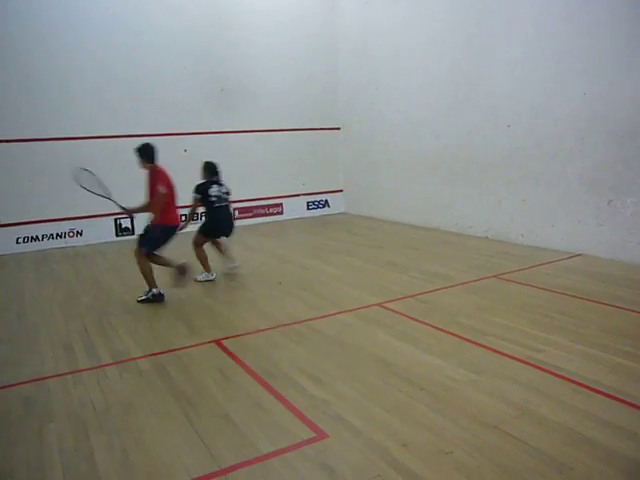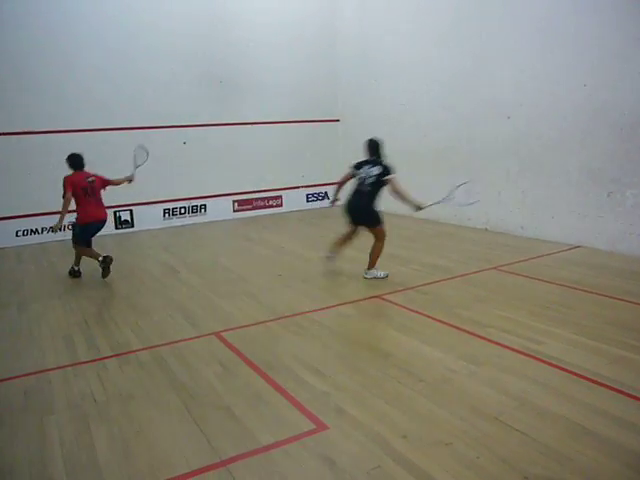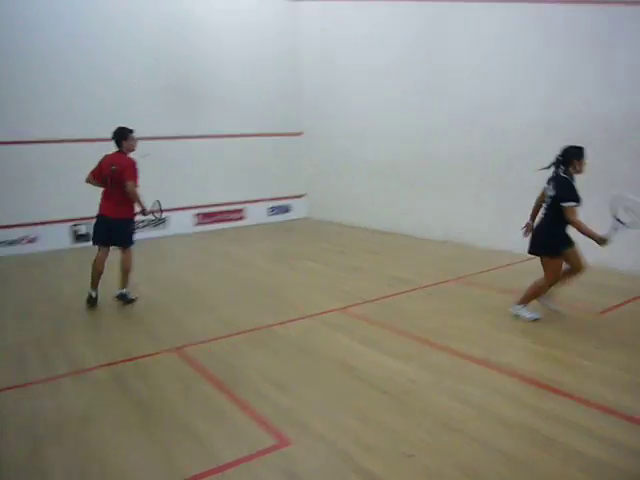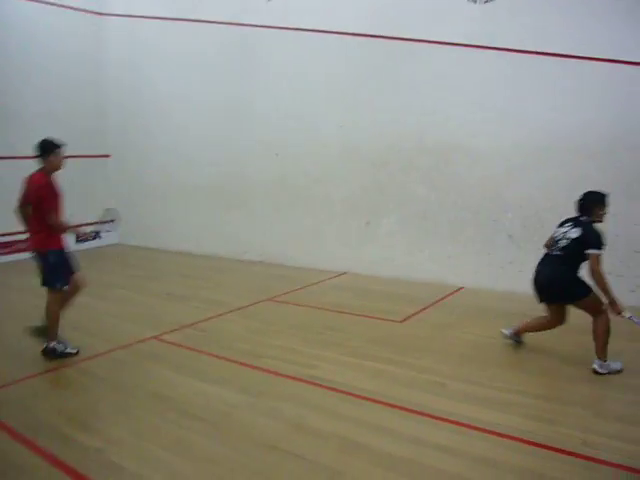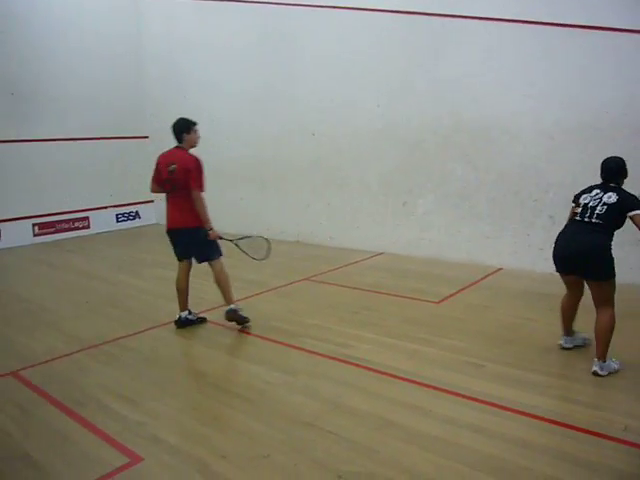
dt=0.7s
person 1, frame 1
left shoulder: (155, 173)
right shoulder: (156, 173)
left elbow: (162, 192)
left wrist: (152, 214)
right wrist: (134, 210)
left hip: (166, 223)
right hip: (164, 221)
left knee: (140, 253)
right knee: (145, 253)
left ankle: (154, 291)
right ankle: (178, 267)
person 1, frame 2
left shoulder: (69, 179)
right shoulder: (95, 177)
left elbow: (68, 198)
right elbow: (115, 182)
left wrist: (60, 221)
right wrist: (127, 178)
left hip: (87, 219)
right hip: (102, 217)
left knee: (79, 246)
right knee: (82, 240)
left ankle: (102, 259)
right ankle: (76, 268)
person 1, frame 3
left shoulder: (106, 160)
right shoulder: (129, 163)
left elbow: (90, 179)
right elbow: (130, 188)
right wrist: (142, 207)
left hip: (104, 214)
right hip: (123, 215)
left knee: (102, 253)
right knee: (126, 252)
left ankle: (93, 292)
right ankle: (123, 292)
person 1, frame 4
left shoulder: (34, 179)
right shoulder: (46, 183)
left elbow: (22, 208)
right elbow: (53, 220)
left wrist: (33, 230)
right wrist: (76, 230)
left hip: (43, 242)
right hip: (50, 245)
left knee: (76, 283)
right knee: (56, 293)
left ankle: (47, 328)
right ankle: (52, 344)
person 1, frame 5
left shoulder: (163, 158)
right shoulder: (192, 161)
left elbow: (154, 188)
right elbow: (197, 197)
right wrist: (210, 227)
left hip: (173, 224)
right hip: (193, 224)
left knee: (184, 265)
right knee: (216, 263)
left ankle: (184, 314)
right ankle: (231, 308)
person 2, frame 1
left shoulder: (201, 187)
right shoulder: (224, 186)
left elbow: (193, 208)
left wrist: (186, 223)
left hip: (213, 221)
right hip: (228, 221)
left knee: (197, 244)
right knee: (214, 241)
left ankle: (208, 273)
right ankle: (230, 261)
person 2, frame 2
left shoulder: (360, 165)
right shoulder: (384, 168)
left elbow: (342, 181)
right elbow: (396, 190)
left wrist: (335, 196)
right wrist: (413, 204)
left hip: (353, 204)
right hip: (366, 207)
left knee: (353, 231)
right knee: (380, 237)
left ankle: (333, 252)
right ankle: (370, 270)
person 2, frame 3
left shoulder: (556, 179)
right shoulder: (568, 188)
left elbow: (539, 200)
right elbow: (572, 219)
left wrist: (531, 221)
right wrist: (595, 237)
left hip: (557, 234)
right hip: (549, 235)
left knee: (577, 267)
right knee: (551, 278)
left ankle: (543, 294)
right ankle: (519, 306)
person 2, frame 4
left shoulder: (567, 223)
right shoulder: (593, 235)
left elbow: (548, 245)
right elbow: (595, 270)
right wrist: (611, 299)
left hip: (542, 275)
right hip: (563, 279)
left knee: (556, 318)
right knee: (600, 312)
left ankle: (514, 332)
right ankle: (602, 362)
person 2, frame 5
left shoulder: (586, 192)
left hip: (564, 243)
right hip: (594, 249)
left knee: (573, 291)
right knee: (605, 307)
left ankle: (568, 337)
right ankle: (601, 362)
